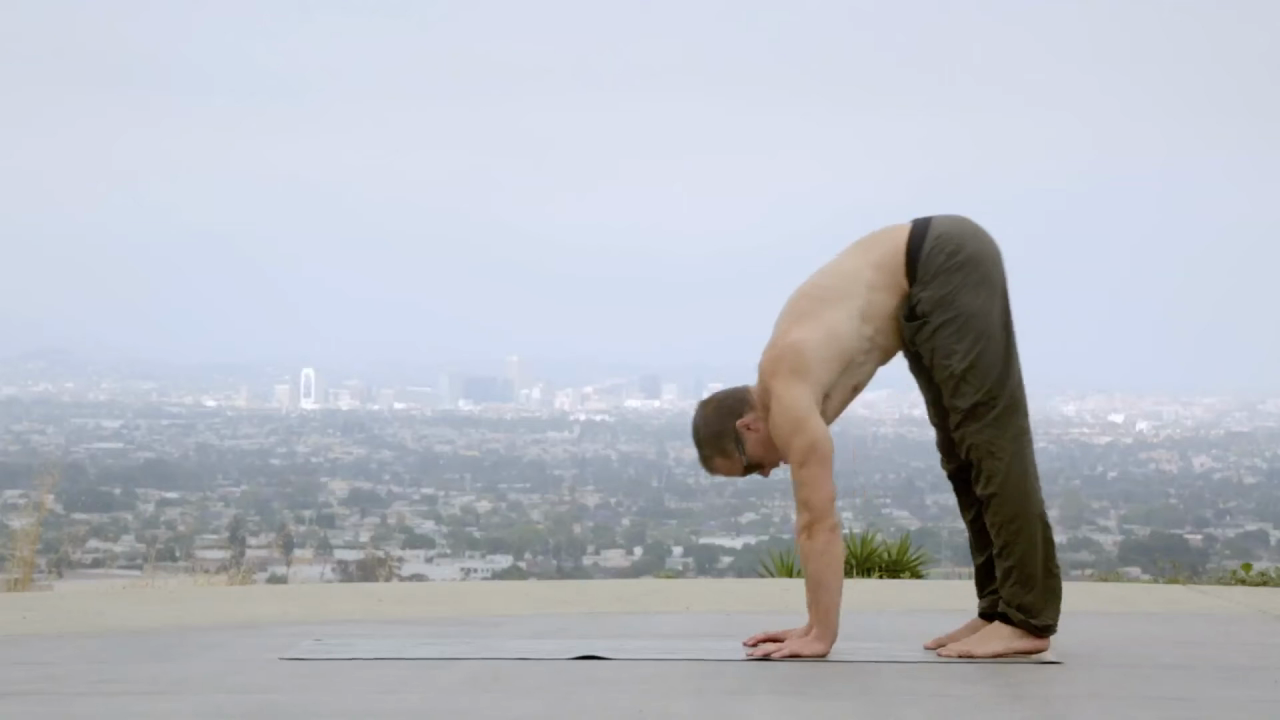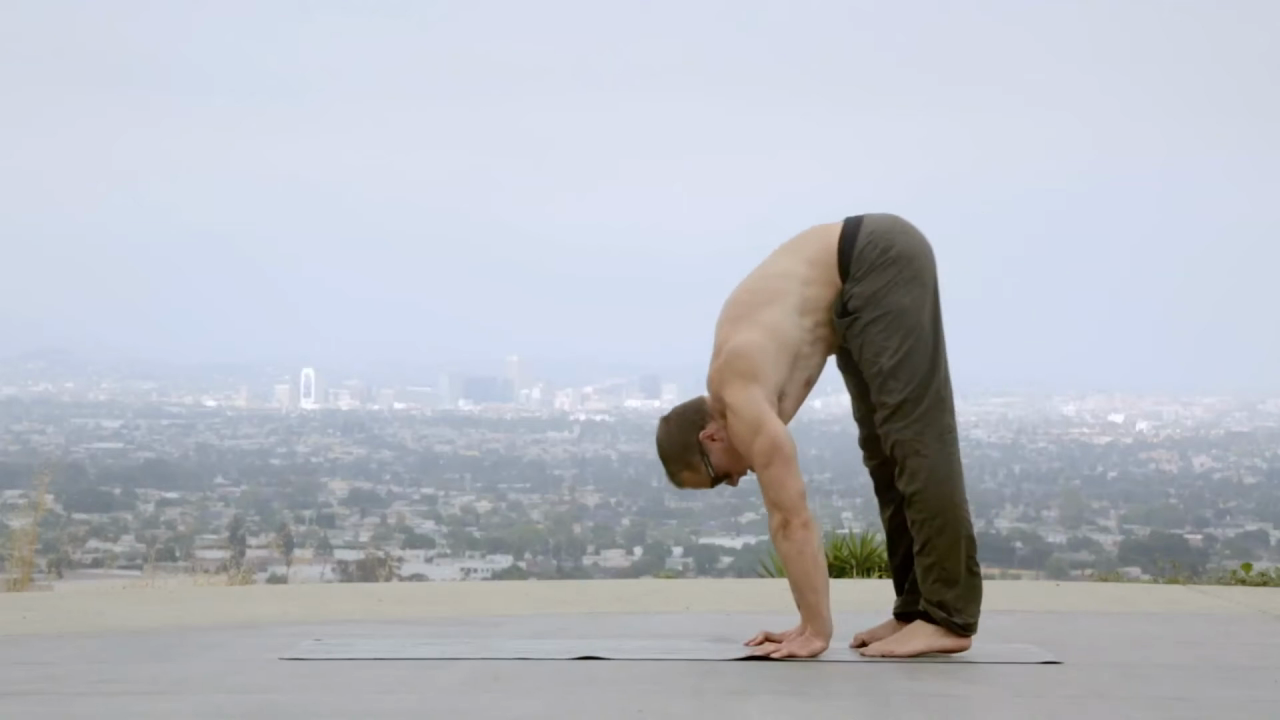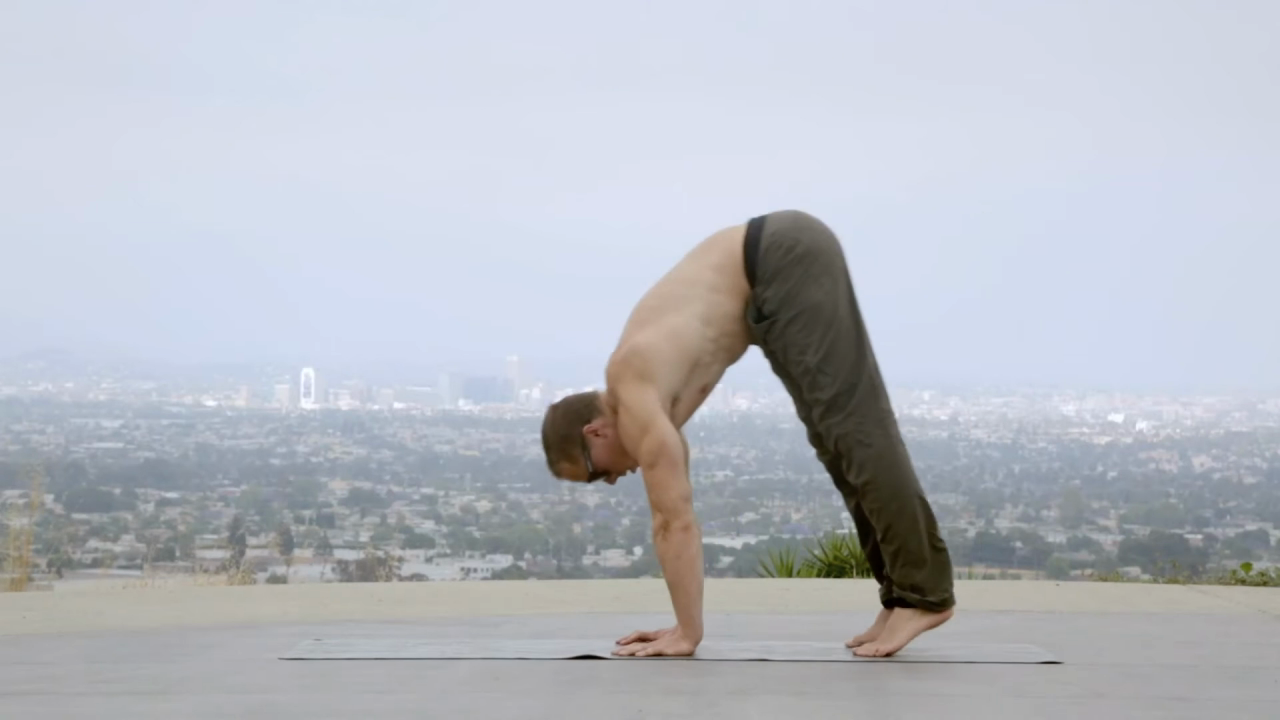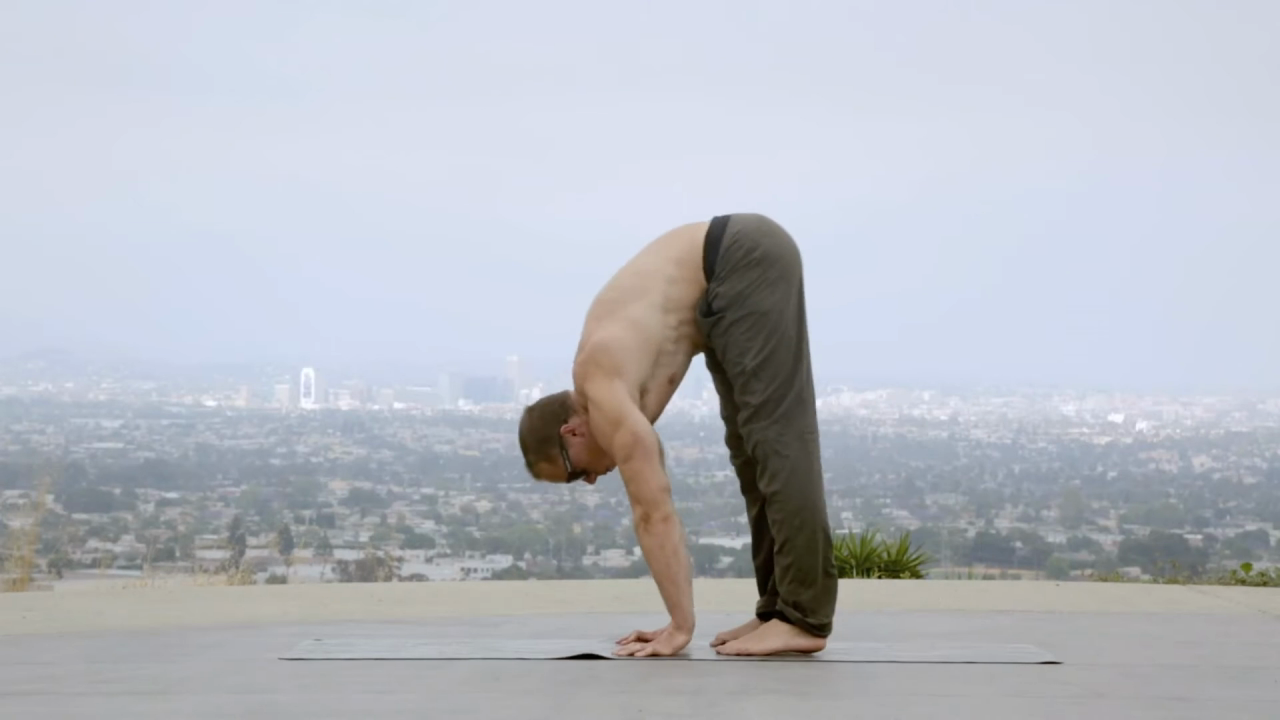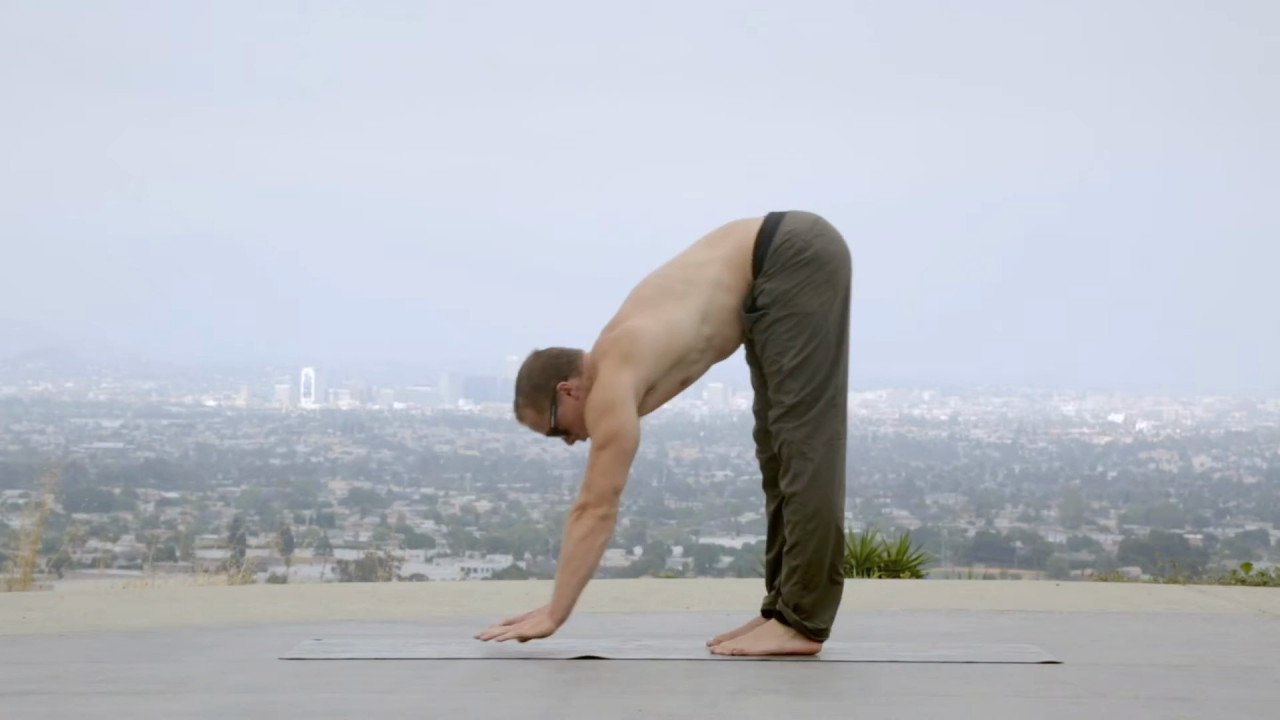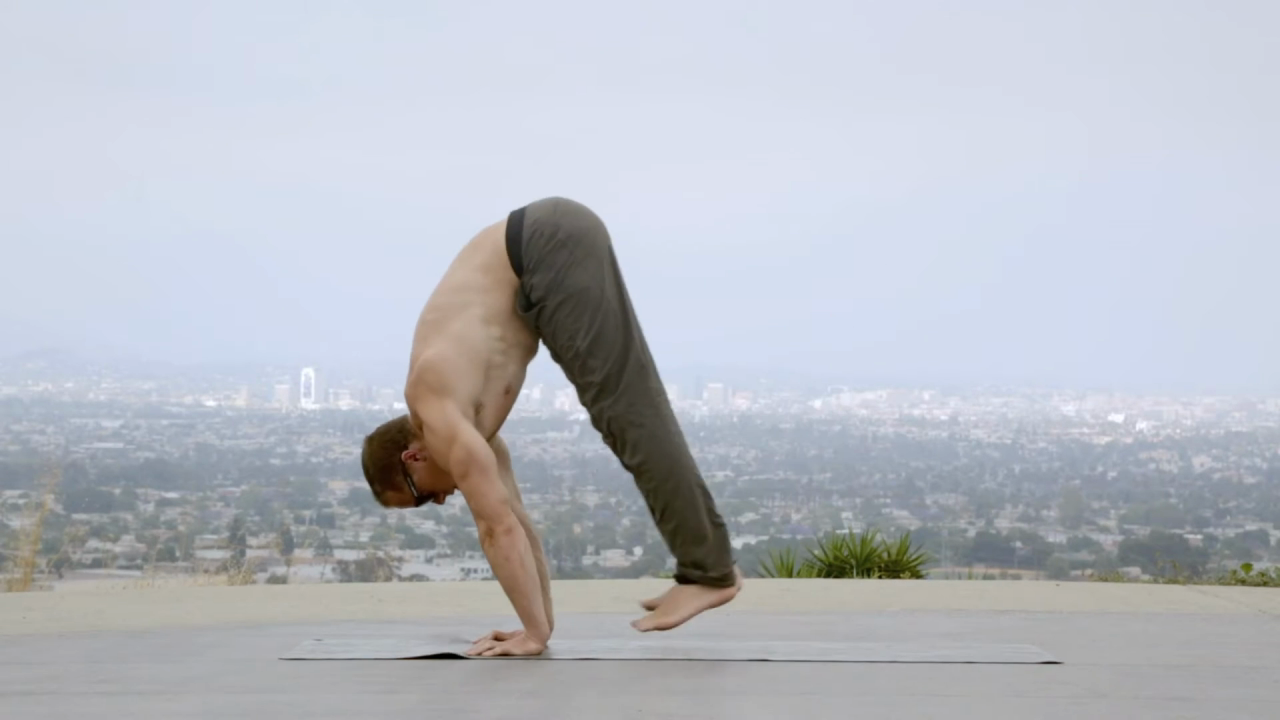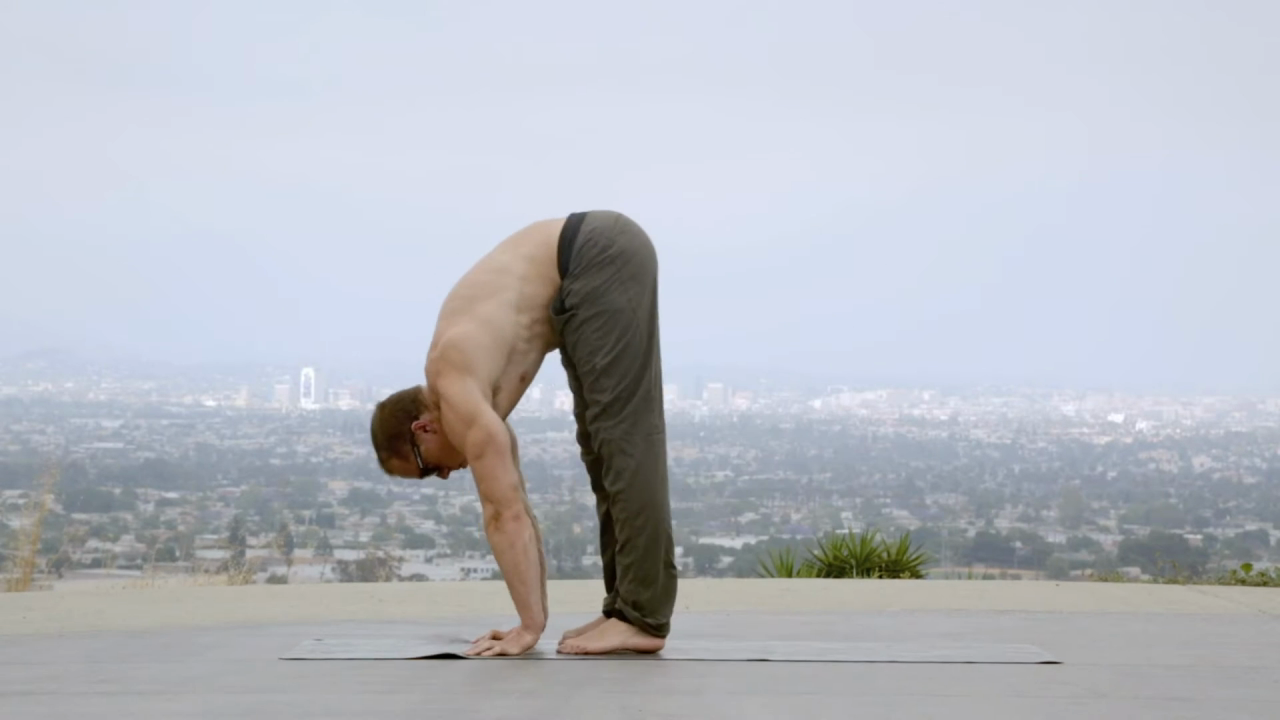
dt=0.4s
person 1, frame 1
left shoulder: (788, 402)
right shoulder: (783, 382)
left elbow: (820, 524)
right elbow: (815, 519)
left wrist: (819, 632)
right wrist: (816, 625)
left hip: (952, 265)
right hip: (934, 274)
left knee: (990, 437)
right knee: (962, 447)
left ankle: (1027, 616)
right ankle: (1001, 608)
person 1, frame 2
left shoulder: (742, 407)
right shoulder: (739, 396)
left elbow: (793, 521)
right elbow: (790, 518)
left wrist: (816, 631)
right wrist: (811, 623)
left hip: (880, 257)
right hip: (867, 266)
left knee: (915, 439)
right knee: (885, 446)
left ankle: (947, 616)
right ankle: (919, 609)
person 1, frame 3
left shoulder: (635, 407)
right shoulder: (650, 402)
left elbow: (676, 524)
right elbow: (675, 519)
left wrist: (687, 632)
right wrist: (684, 623)
left hip: (792, 258)
right hip: (784, 264)
left knee: (850, 428)
right knee: (836, 434)
left ankle: (922, 593)
right ankle: (905, 593)
person 1, frame 4
left shoulder: (604, 401)
right shoulder: (622, 399)
left elbow: (655, 515)
right elbow: (659, 512)
left wrist: (681, 626)
right wrist: (678, 622)
left hip: (744, 256)
right hip: (735, 264)
left knee: (776, 438)
right knee: (753, 443)
left ankle: (804, 615)
right ankle: (785, 608)
person 1, frame 5
left shoulder: (612, 384)
right shoulder: (617, 380)
left elbow: (595, 508)
right elbow: (599, 507)
left wrist: (552, 613)
right wrist: (554, 608)
left hip: (795, 257)
right hip: (784, 263)
left knee: (802, 439)
right knee: (780, 442)
left ankle: (803, 617)
right ankle: (788, 606)
person 1, frame 6
left shoulder: (439, 420)
right shoulder: (465, 421)
left elbow: (500, 528)
right elbow: (513, 520)
left wrist: (534, 632)
right wrist: (540, 621)
left hip: (554, 242)
right hip: (558, 245)
left knee: (624, 411)
right knee: (626, 413)
left ankle: (707, 572)
right ankle: (705, 568)
person 1, frame 7
left shoulder: (457, 398)
right shoulder: (476, 401)
left elbow: (505, 514)
right elbow: (513, 509)
left wrist: (530, 626)
right wrist: (534, 618)
left hip: (599, 255)
left knee: (623, 437)
right knee: (604, 440)
left ankle: (642, 617)
right ankle: (630, 608)
